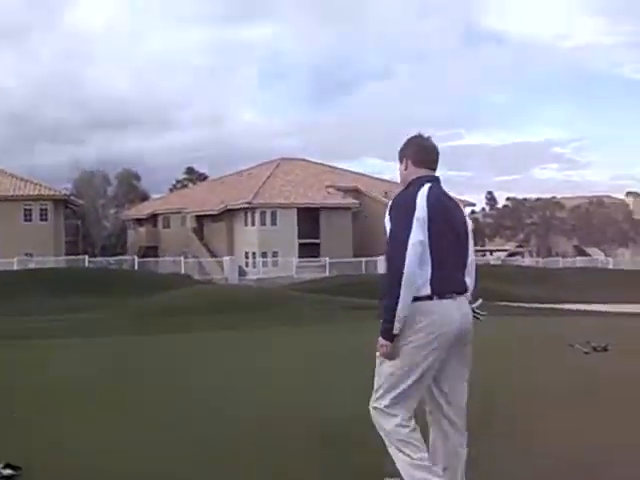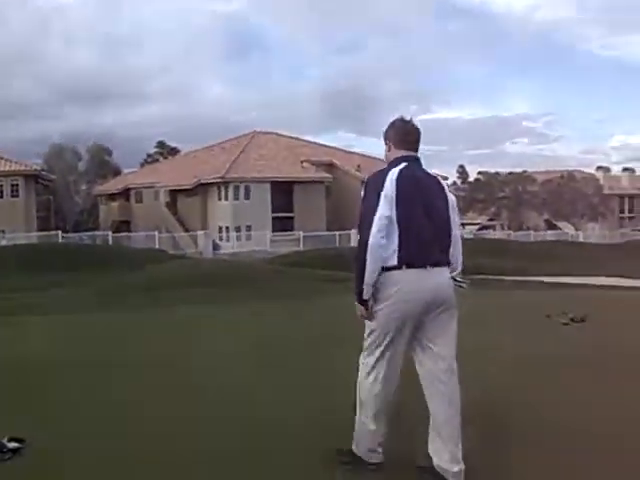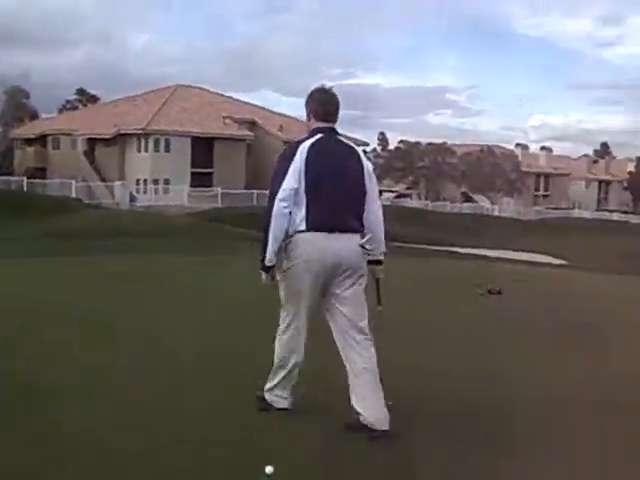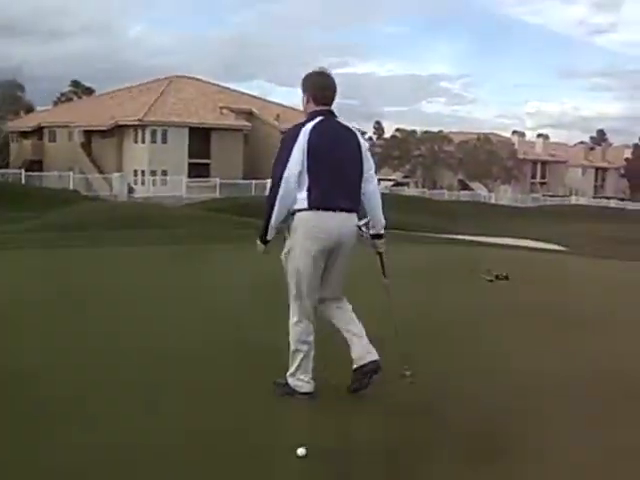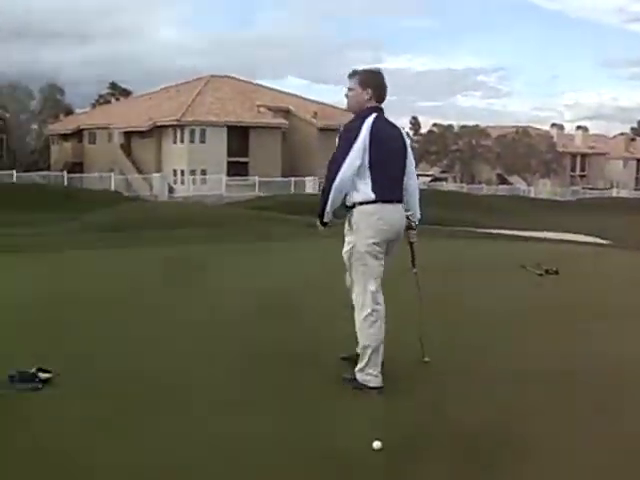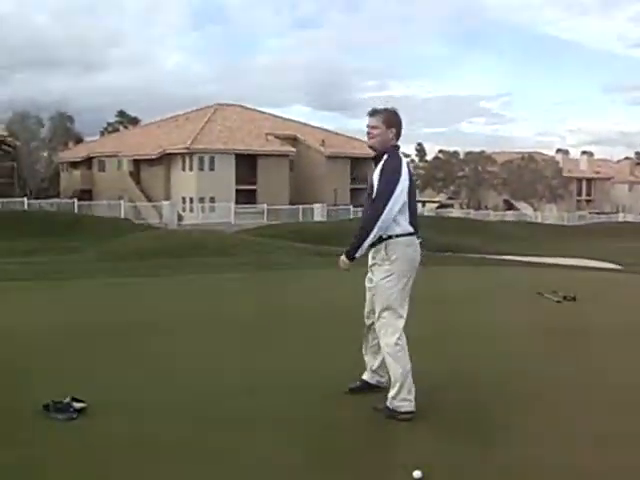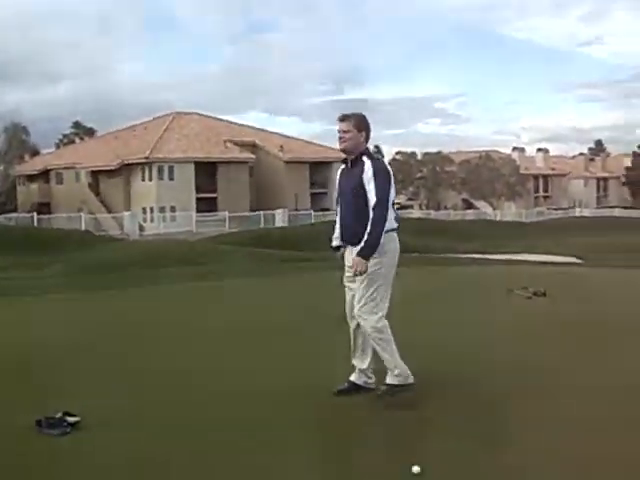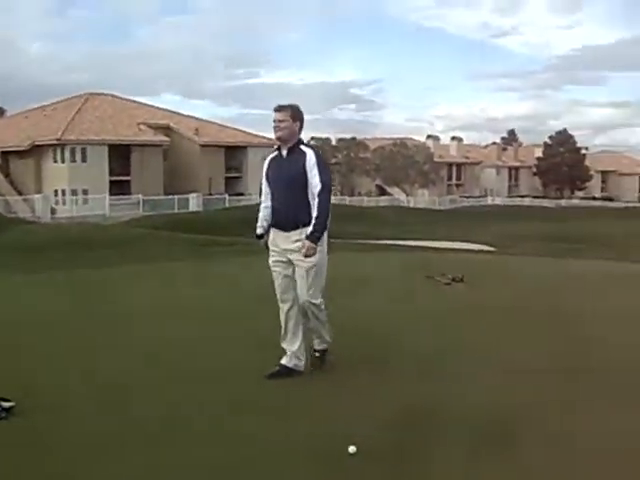
dt=0.2s
person 1, frame 1
left shoulder: (407, 199)
right shoulder: (454, 206)
left elbow: (402, 264)
left wrist: (388, 328)
left hip: (423, 314)
right hip: (459, 312)
left knee: (387, 406)
right knee: (449, 409)
person 1, frame 2
left shoulder: (382, 180)
right shoulder: (439, 185)
left elbow: (371, 239)
right elbow: (455, 241)
left wrist: (363, 294)
right wrist: (446, 279)
left hip: (399, 283)
right hip: (440, 283)
left knee: (376, 371)
right knee: (442, 374)
left ankle: (366, 451)
person 1, frame 3
left shoulder: (296, 153)
right shoulder: (357, 156)
left elbow: (279, 208)
right elbow: (372, 209)
left wrist: (269, 260)
right wrist: (376, 254)
left hip: (307, 247)
right hip: (349, 248)
left knee: (292, 327)
right knee: (355, 333)
left ankle: (277, 395)
right ankle: (375, 416)
person 1, frame 4
left shoulder: (298, 135)
right shoulder: (354, 137)
left elbow: (283, 186)
right elbow: (370, 186)
left wrist: (266, 234)
right wrist: (377, 230)
left hip: (310, 224)
right hip: (346, 224)
left knee: (302, 306)
right knee: (332, 300)
left ankle: (300, 381)
right ankle: (364, 357)
person 1, frame 5
left shoulder: (357, 128)
right shoulder: (397, 132)
left elbow: (338, 176)
right elbow: (410, 179)
left wrist: (323, 215)
right wrist: (413, 220)
left hip: (368, 216)
right hip: (395, 215)
left knee: (366, 296)
right knee: (365, 288)
left ankle: (368, 375)
right ankle: (369, 353)
person 1, frame 6
left shoulder: (390, 165)
right shoulder: (391, 164)
left elbow: (379, 214)
left wrist: (351, 252)
left hip: (393, 251)
right hip: (388, 249)
left knee: (390, 325)
right knee: (374, 317)
left ankle: (402, 402)
right ankle: (376, 376)
person 1, frame 7
left shoulder: (375, 167)
right shoulder: (343, 171)
left elbow: (380, 212)
left wrist: (364, 253)
right wrist: (338, 244)
left hip: (377, 249)
right hip: (354, 251)
left knee: (369, 313)
right knee: (355, 316)
left ankle: (399, 375)
right ankle: (363, 376)
person 1, frame 8
left shoulder: (311, 157)
right shoulder: (270, 161)
left elbow: (322, 199)
left wrist: (314, 237)
right wrist: (261, 231)
left hip: (307, 238)
right hip: (278, 238)
left knee: (307, 297)
right knee: (286, 300)
left ankle: (321, 343)
right ankle: (293, 360)
